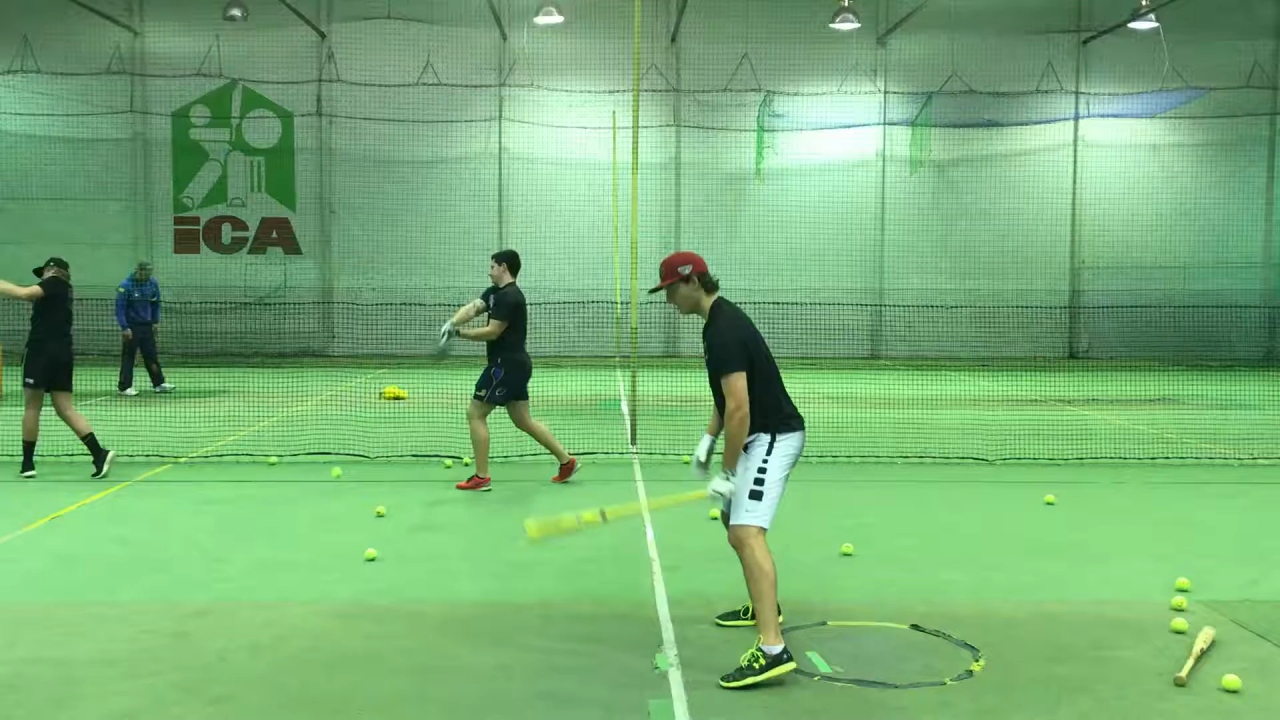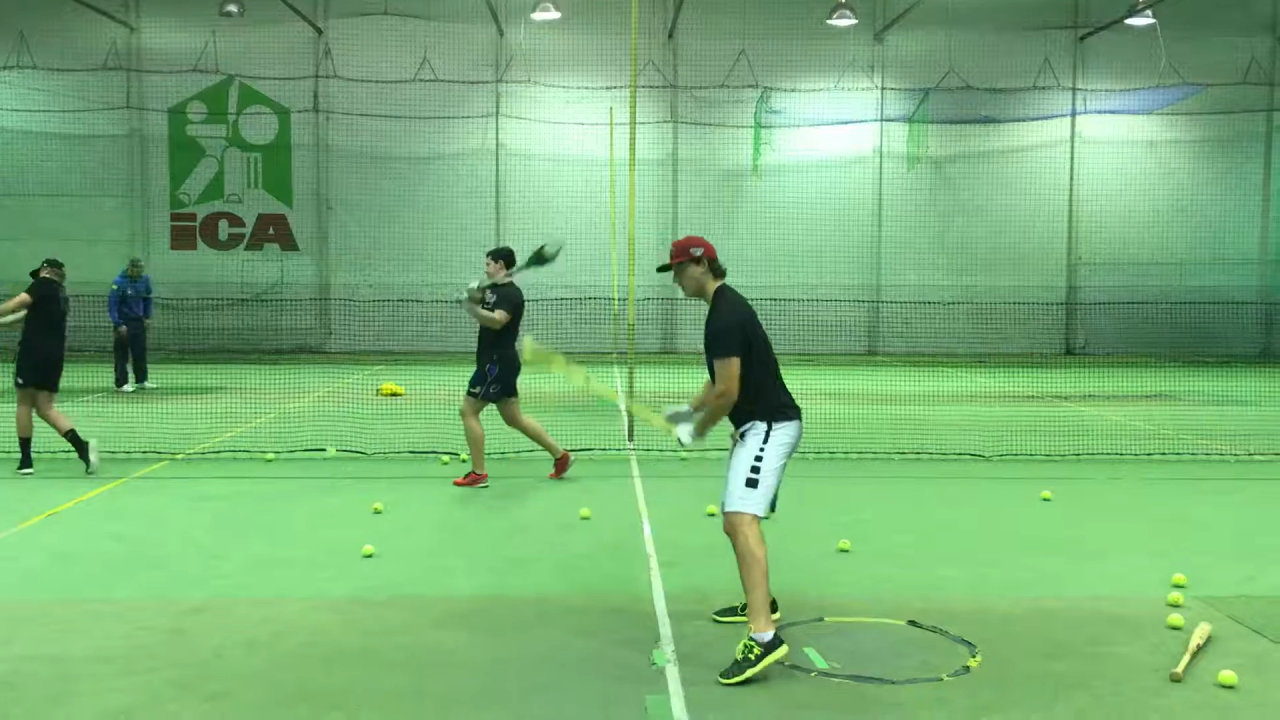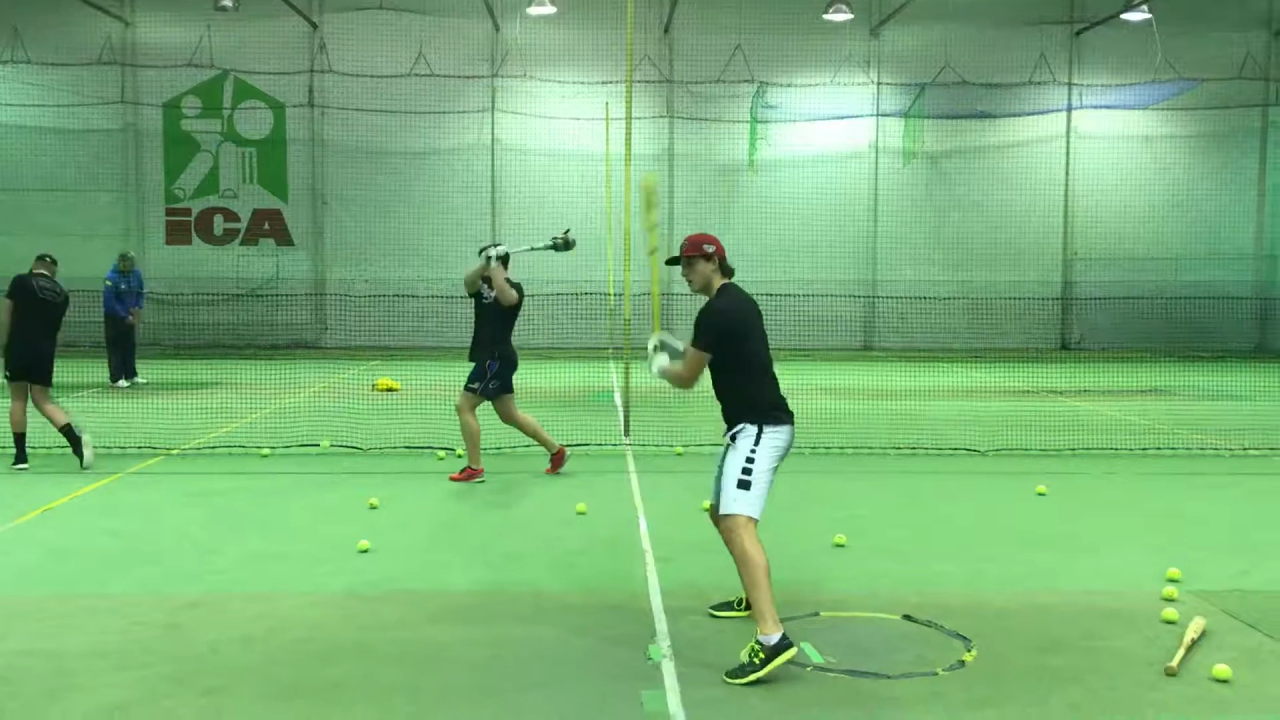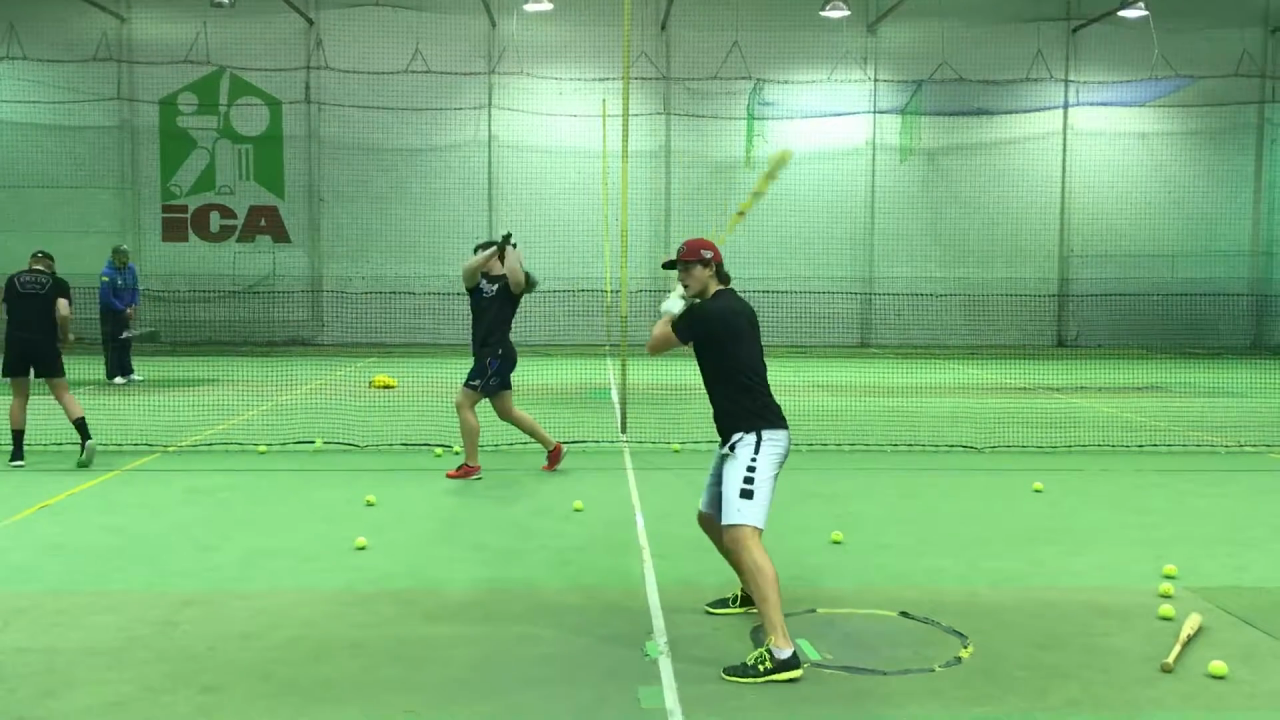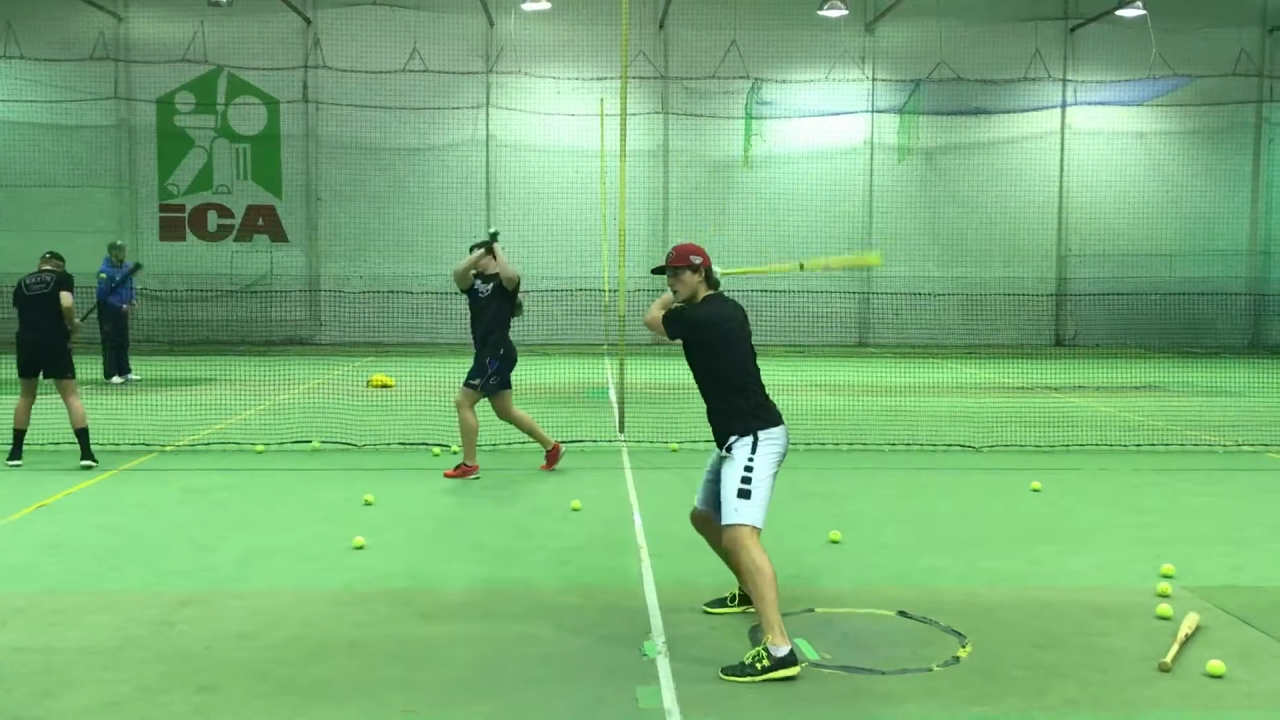
dt=0.2s
person 1, frame 1
left shoulder: (724, 332)
right shoulder: (722, 318)
left elbow: (739, 408)
left wrist: (726, 471)
right wrist: (707, 442)
left hip: (773, 437)
right hip: (765, 435)
left knee: (746, 533)
right knee: (733, 519)
left ankle: (772, 648)
right ankle: (764, 605)
person 1, frame 2
left shoulder: (723, 316)
right shoulder: (728, 305)
left elbow: (727, 393)
left wrist: (697, 428)
right wrist: (691, 408)
left hip: (769, 426)
right hip: (763, 425)
left knee: (740, 522)
right knee: (737, 517)
left ankle: (763, 636)
right ankle: (761, 601)
person 1, frame 3
left shoulder: (717, 310)
right shoulder: (738, 301)
left elbow: (686, 378)
left wrist: (663, 365)
right wrist: (678, 353)
left hip: (760, 430)
right hip: (753, 426)
left knee: (737, 525)
right knee: (721, 514)
left ankle: (772, 639)
right ankle: (755, 596)
person 1, frame 4
left shoulder: (707, 313)
right shoulder: (736, 307)
left elbow: (655, 343)
left wrist: (672, 307)
right wrist: (684, 306)
left hip: (755, 438)
right hip: (744, 435)
left knee: (741, 536)
right knee: (710, 518)
left ankle: (781, 651)
right ankle: (752, 593)
person 1, frame 5
left shoulder: (693, 319)
right shoulder: (730, 309)
left elbow: (652, 317)
left wrist: (674, 298)
left hip: (754, 439)
right hip: (744, 436)
left knee: (739, 535)
right knee: (704, 516)
left ankle: (778, 649)
right ankle: (751, 593)
person 2, frame 1
left shoulder: (510, 297)
right shoulder: (496, 292)
left elbow: (490, 332)
right elbow: (471, 309)
left wrist: (458, 332)
right wrist: (451, 323)
left hip: (506, 365)
right hip: (515, 364)
left knee: (475, 414)
right knee: (523, 420)
left ankle: (481, 477)
right ankle: (566, 460)
person 2, frame 2
left shoulder: (513, 294)
right shoulder: (489, 288)
left elbow: (495, 322)
right elbow: (471, 296)
left wrist: (471, 308)
right wrist: (469, 297)
left hip: (498, 362)
right hip: (499, 362)
left knee: (468, 411)
right knee: (514, 417)
left ankle: (478, 474)
right ankle: (560, 455)
person 2, frame 3
left shoulder: (513, 289)
right shoulder: (480, 283)
left elbow: (506, 298)
right elbow: (468, 279)
left wrist: (494, 263)
right wrist: (488, 260)
left hip: (497, 357)
right hip: (489, 358)
left knee: (464, 406)
right knee: (509, 414)
left ankle: (474, 469)
right ankle: (556, 450)
person 2, frame 4
left shoulder: (509, 283)
right shoulder: (477, 281)
left elbow: (518, 281)
right elbow: (467, 268)
left wrist: (510, 248)
right wrist: (496, 247)
left hip: (497, 354)
right hip: (487, 354)
left knee: (463, 403)
right knee: (506, 411)
left ankle: (471, 466)
right ankle: (553, 447)
person 2, frame 5
left shoulder: (507, 281)
right shoulder: (474, 281)
left elbow: (511, 277)
right elbow: (458, 273)
left wrist: (495, 247)
right wrist: (480, 251)
left hip: (497, 353)
right hip: (490, 354)
left knee: (463, 402)
right knee: (505, 410)
left ankle: (469, 465)
right ankle: (552, 447)
person 3, frame 1
left shoulder: (56, 283)
right shoulder: (61, 292)
left elbow: (24, 293)
right elbow: (29, 296)
left hip: (42, 350)
right hip: (62, 353)
left knee: (32, 407)
right knee: (66, 409)
left ankle: (28, 463)
right ankle: (99, 453)
person 3, frame 2
left shoulder: (45, 284)
right shoulder: (61, 296)
right elbow: (33, 312)
left hip: (34, 350)
right hip: (55, 354)
left knee: (24, 405)
right knee: (45, 408)
left ankle: (26, 460)
right ankle: (82, 446)
person 3, frame 3
left shoulder: (21, 280)
right shoulder: (61, 293)
left elbow: (5, 313)
left wrist: (6, 339)
left hip: (18, 345)
right hip: (45, 349)
left knee: (18, 400)
right knee: (44, 403)
left ankle: (21, 455)
right ankle: (76, 442)
person 3, frame 4
left shoulder: (13, 280)
right shoulder: (58, 282)
left elbow: (9, 311)
right elbow: (63, 314)
right wrist: (65, 335)
left hip: (15, 341)
right hip: (44, 342)
left knee: (19, 397)
right knee: (63, 394)
left ankle: (17, 452)
right ankle: (85, 439)
person 3, frame 5
left shoulder: (22, 283)
right shoulder: (63, 278)
left elbow: (22, 312)
right elbow: (67, 305)
right wrist: (72, 326)
left hip: (26, 342)
right hip: (54, 342)
left knee: (26, 397)
right knee: (71, 397)
left ankle: (15, 452)
right ankle: (86, 452)
